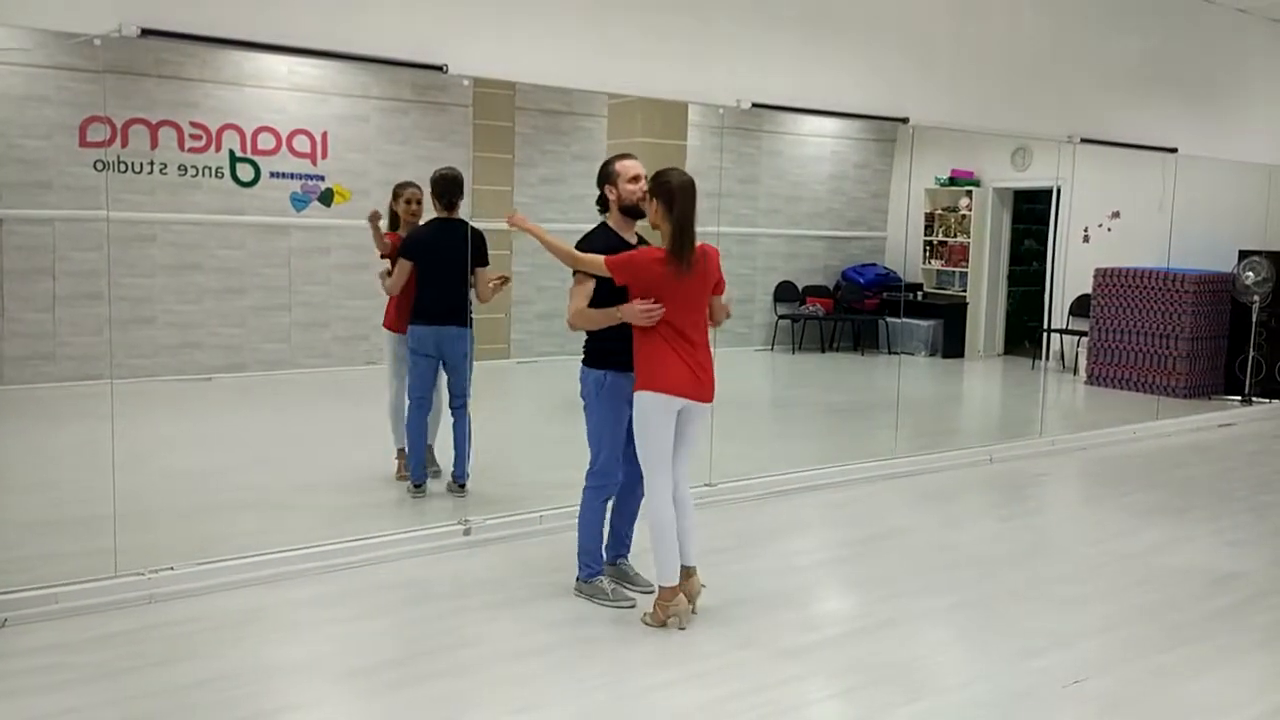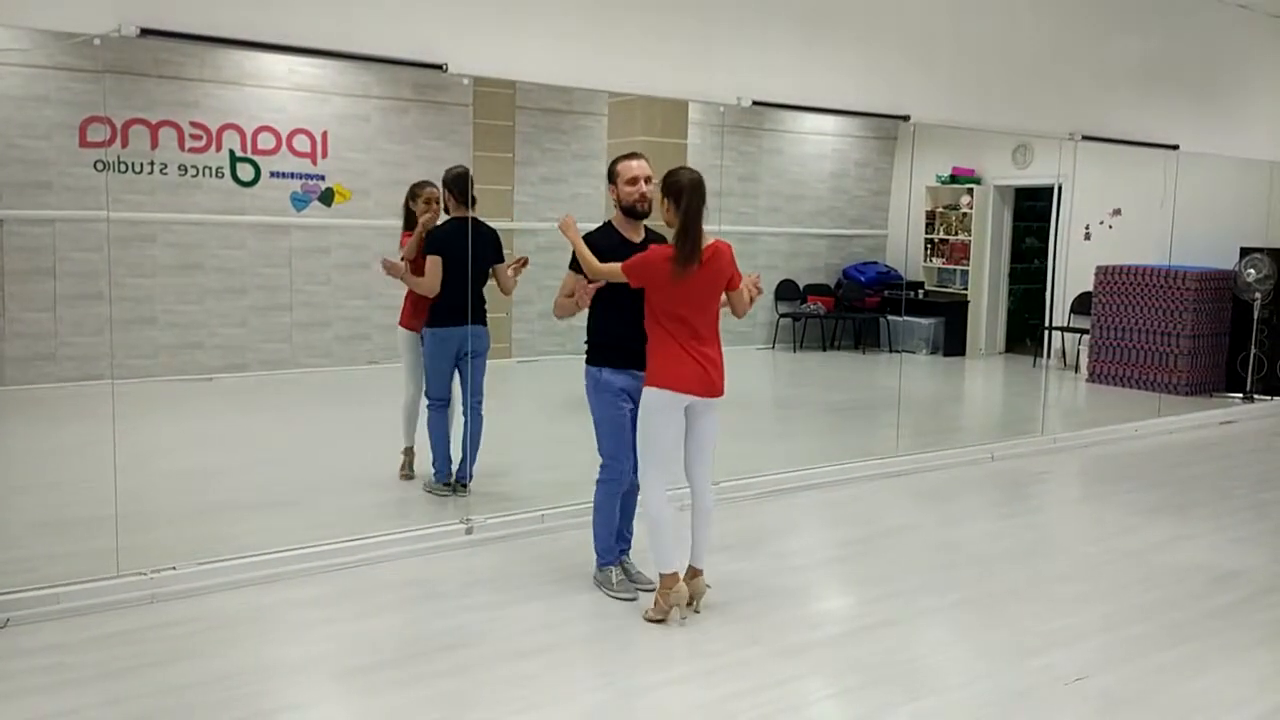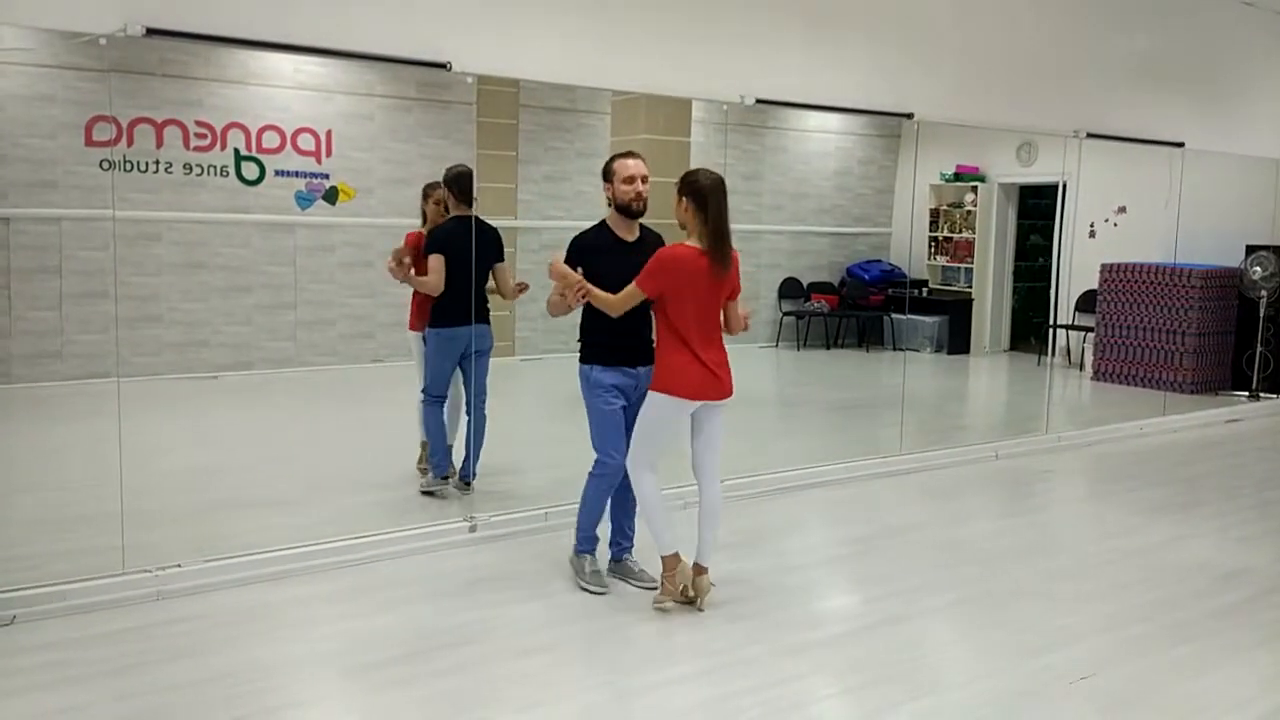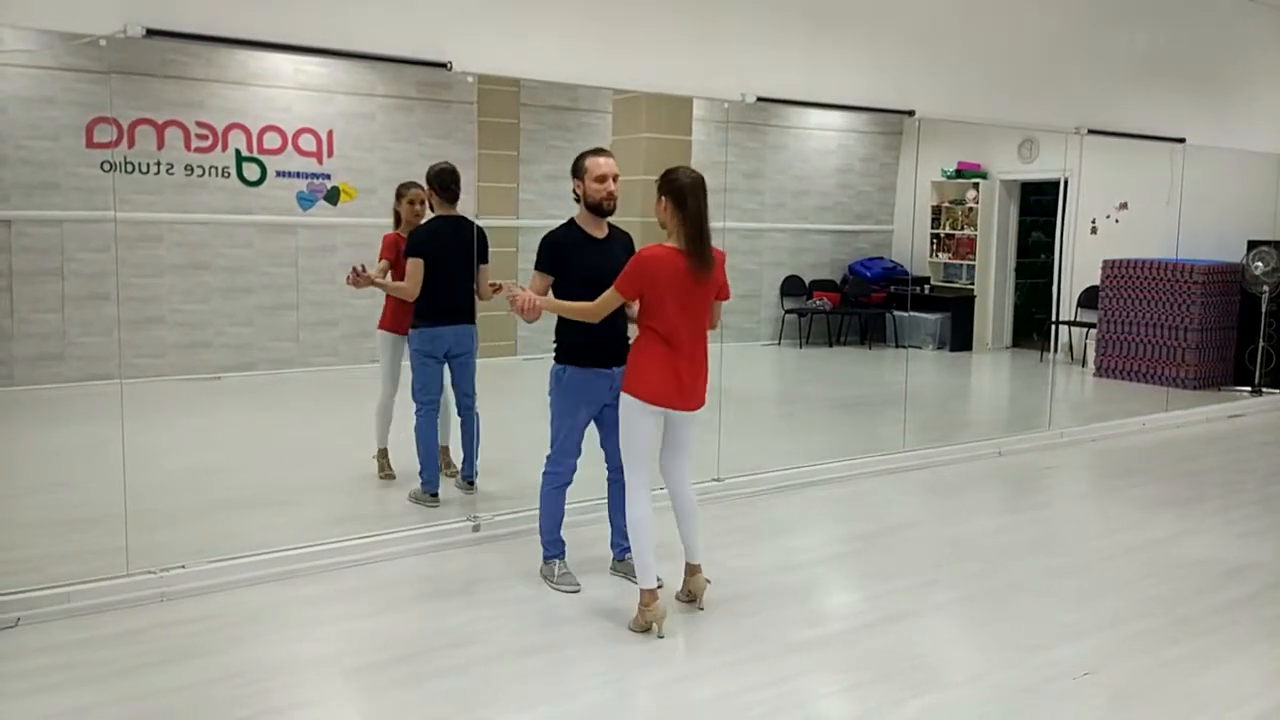
dt=0.5s
person 1, frame 1
left shoulder: (644, 261)
right shoulder: (709, 257)
left elbow: (575, 260)
left wrist: (529, 227)
left hip: (657, 386)
right hip: (699, 386)
left knee: (656, 486)
right knee: (678, 479)
left ankle: (669, 593)
right ankle: (687, 575)
person 1, frame 2
left shoulder: (655, 259)
right shoulder: (722, 254)
left elbow: (597, 272)
right elbow: (740, 309)
left wrist: (572, 235)
right wrist: (750, 289)
left hip: (666, 381)
right hip: (708, 381)
left knee: (652, 480)
right knee: (700, 478)
left ankle: (669, 582)
right ankle: (695, 575)
person 1, frame 3
left shoulder: (669, 258)
right shoulder: (729, 260)
left elbow: (615, 307)
right elbow: (733, 325)
left wrist: (571, 279)
right wrist: (740, 321)
left hip: (676, 383)
right hip: (716, 382)
left knee: (639, 466)
right knee: (708, 476)
left ankle: (671, 563)
right ankle: (699, 574)
person 1, frame 4
left shoulder: (648, 260)
right shoulder: (715, 261)
left elbow: (595, 312)
left wrist: (538, 301)
left hip: (647, 384)
right hip: (690, 387)
left knee: (637, 487)
right knee: (678, 475)
left ankle: (649, 598)
right ankle: (694, 571)
person 2, frame 1
left shoulder: (644, 247)
right shoulder: (595, 245)
right elbow: (576, 317)
right wrist: (624, 313)
left hip: (641, 375)
right hip: (606, 376)
left knee: (637, 475)
right knee: (604, 476)
left ankle: (616, 558)
right ankle: (589, 574)
person 2, frame 2
left shoulder: (660, 245)
right shoulder: (595, 243)
right elbow: (559, 307)
right wrist: (581, 300)
left hip: (649, 372)
right hip: (608, 373)
left knee: (632, 470)
right knee: (616, 468)
left ankle: (622, 556)
right ankle: (605, 563)
person 2, frame 3
left shoulder: (655, 243)
right shoulder: (587, 244)
right elbow: (553, 306)
right wrist: (570, 300)
left hip: (645, 370)
right hip: (602, 371)
left knee: (633, 466)
right knee: (611, 462)
left ankle: (621, 554)
right ankle: (584, 551)
person 2, frame 4
left shoulder: (623, 241)
right shoulder: (559, 242)
right elbow: (533, 305)
right wrist: (530, 308)
left hip: (620, 372)
right hip: (575, 374)
left knee: (623, 467)
right knee: (561, 468)
left ankle: (623, 554)
right ankle: (552, 558)
person 3, frame 1
left shoulder: (417, 236)
right shoulder: (474, 237)
left elbow: (393, 288)
right elbow: (482, 295)
left wrist: (385, 279)
right wrist: (497, 286)
left hip: (422, 330)
right hip: (458, 331)
left knee: (419, 404)
right knee: (460, 406)
left ankle: (417, 479)
right ankle: (459, 479)
person 3, frame 2
left shoulder: (438, 236)
right shoulder: (489, 235)
left elbow: (431, 287)
right elbow: (506, 288)
left wrist: (400, 274)
right wrist: (515, 272)
left hip: (441, 330)
right hip: (476, 329)
left knee: (438, 403)
right knee: (472, 405)
left ankle: (441, 477)
right ankle: (463, 478)
person 3, frame 3
left shoulder: (439, 234)
right shoulder: (491, 234)
left elbow: (435, 286)
right elbow: (504, 290)
left wrist: (406, 277)
right wrist: (516, 291)
left hip: (445, 330)
right hip: (480, 329)
left knee: (434, 400)
right knee: (475, 404)
left ankle: (440, 471)
right ankle: (466, 476)
person 3, frame 4
left shoulder: (421, 235)
right shoulder: (476, 233)
left elbow: (411, 290)
right elbow: (483, 292)
left wrist: (374, 282)
right wrist: (493, 289)
left hip: (428, 332)
right hip: (464, 329)
left knee: (427, 409)
right knee: (467, 404)
left ankle: (429, 488)
right ankle: (468, 476)
person 4, frame 1
right shoulder: (392, 240)
right elbow: (382, 247)
right wrist: (374, 225)
right hip: (398, 324)
left knee: (434, 391)
right knee: (397, 391)
left ankle: (428, 448)
right ankle: (401, 454)
person 4, frame 2
right shoulder: (409, 237)
right elbow: (408, 257)
right wrist: (420, 230)
right hip: (414, 322)
right knee: (414, 389)
right ankle: (408, 451)
person 4, frame 3
right shoulder: (415, 239)
right wrist: (396, 263)
right hip: (423, 322)
left knee: (455, 388)
right knee: (427, 387)
left ankle: (446, 450)
right ankle: (425, 446)
person 4, frame 4
right shoulder: (392, 240)
right elbow: (381, 271)
right hip: (394, 323)
left knee: (438, 388)
right knee: (389, 389)
left ankle: (444, 451)
right ankle: (382, 452)
